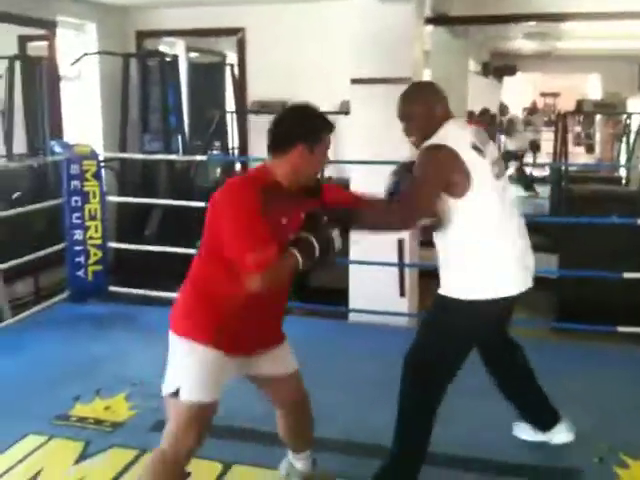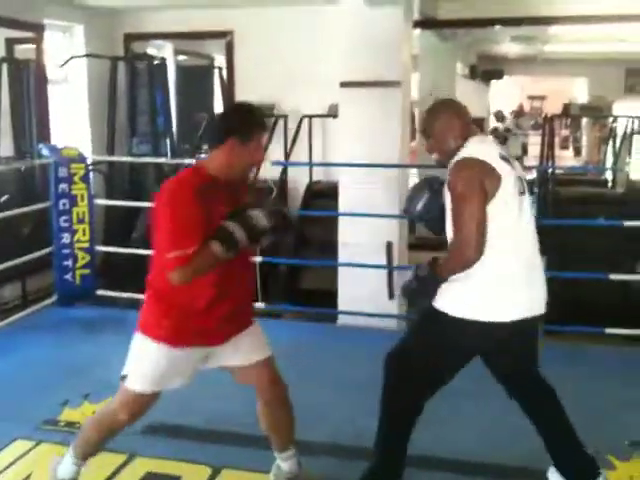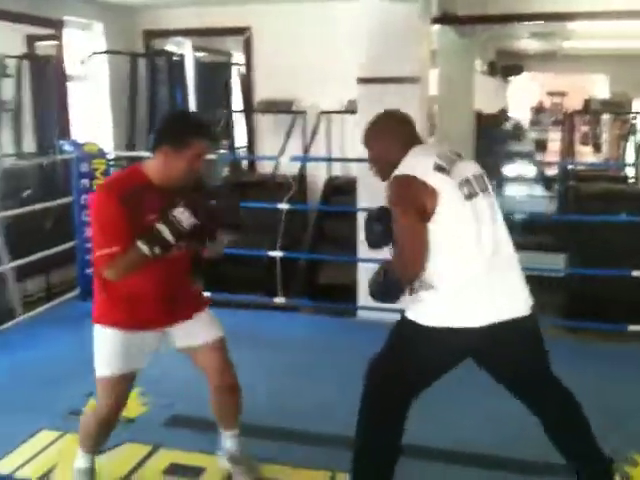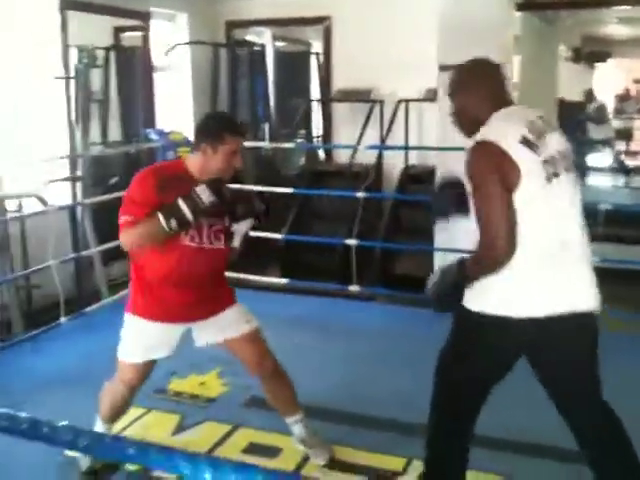
dt=0.4s
person 1, frame 1
left shoulder: (440, 152)
right shoulder: (474, 141)
left elbow: (405, 215)
left wrist: (344, 211)
left hip: (474, 286)
right hip: (507, 272)
left knee: (422, 371)
right knee: (495, 345)
right ankle: (546, 421)
person 1, frame 2
left shoulder: (467, 165)
right shoulder: (503, 160)
left elbow: (469, 247)
left wrist: (431, 273)
right wrist: (443, 212)
left hip: (472, 306)
right hip: (523, 303)
left knee: (404, 376)
right knee: (527, 382)
person 1, frame 3
left shoulder: (405, 182)
right shoulder: (463, 165)
left elbow: (410, 269)
left wrist: (383, 282)
right wrist: (396, 226)
left hip: (447, 314)
right hip: (509, 306)
left knee: (383, 390)
right knee: (542, 387)
person 1, frame 4
left shoulder: (488, 149)
right shoulder: (549, 132)
left elbow: (499, 245)
left wrist: (461, 274)
right wrist: (479, 194)
left hip: (506, 302)
right hip: (573, 298)
left knee: (453, 399)
right knee: (588, 410)
person 2, frame 1
left shoulder: (307, 192)
right shoulder: (241, 195)
right elbow: (257, 277)
right wrist: (311, 245)
left hip: (259, 329)
right hip: (204, 330)
left knee: (294, 401)
right knee: (182, 442)
person 2, frame 2
left shoulder: (235, 187)
right shoulder: (180, 193)
right elbow: (179, 273)
left wrist: (254, 228)
right wrist: (236, 233)
left hip: (229, 321)
right hip: (172, 325)
left knee: (273, 390)
right knee: (126, 409)
person 2, frame 3
left shoulder: (186, 189)
right shoulder: (114, 193)
left elbow: (201, 246)
right elbow: (110, 269)
left wrist: (214, 225)
right wrist: (165, 234)
left hip: (181, 303)
right hip: (122, 313)
left knee: (223, 377)
right knee: (110, 403)
left ankle: (232, 449)
person 2, frame 4
left shoulder: (225, 193)
right shoulder: (153, 180)
left elbow: (228, 250)
right elbow: (130, 240)
left wrist: (243, 222)
right wrist: (187, 207)
left hip: (213, 301)
right hip: (153, 305)
left knee: (265, 365)
right knee: (128, 380)
left ankle: (302, 432)
right ankle: (98, 435)
